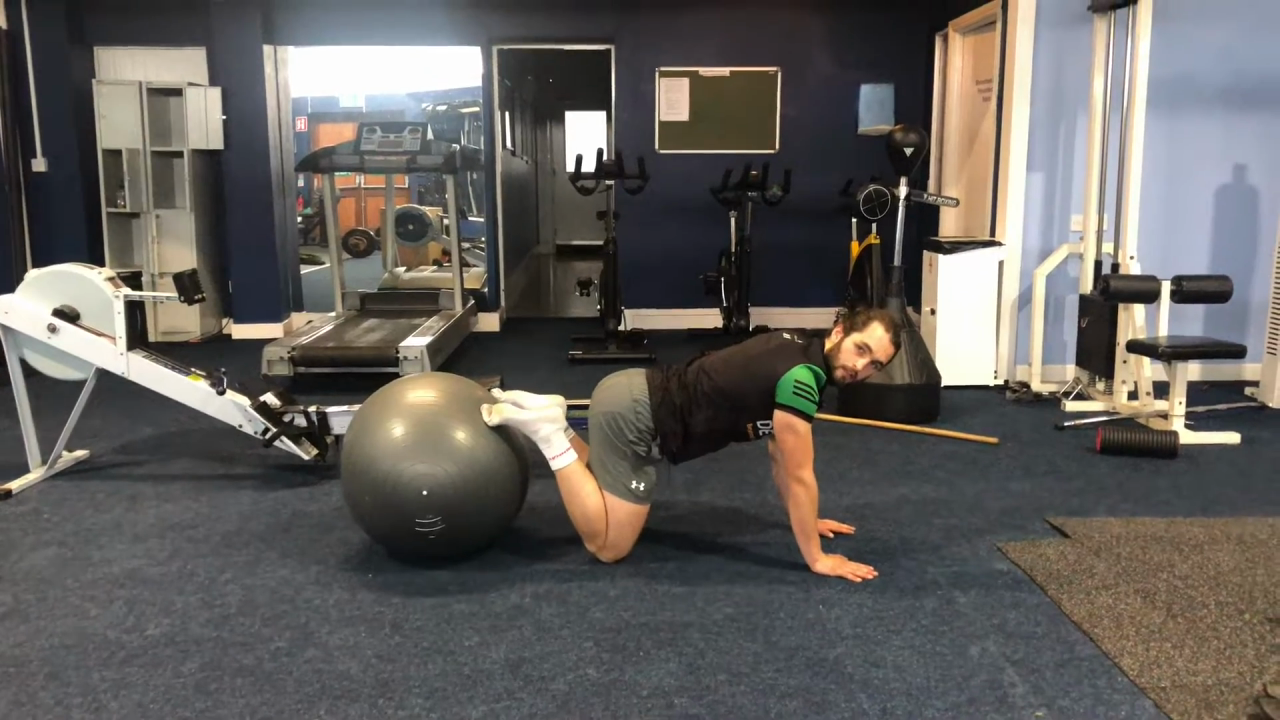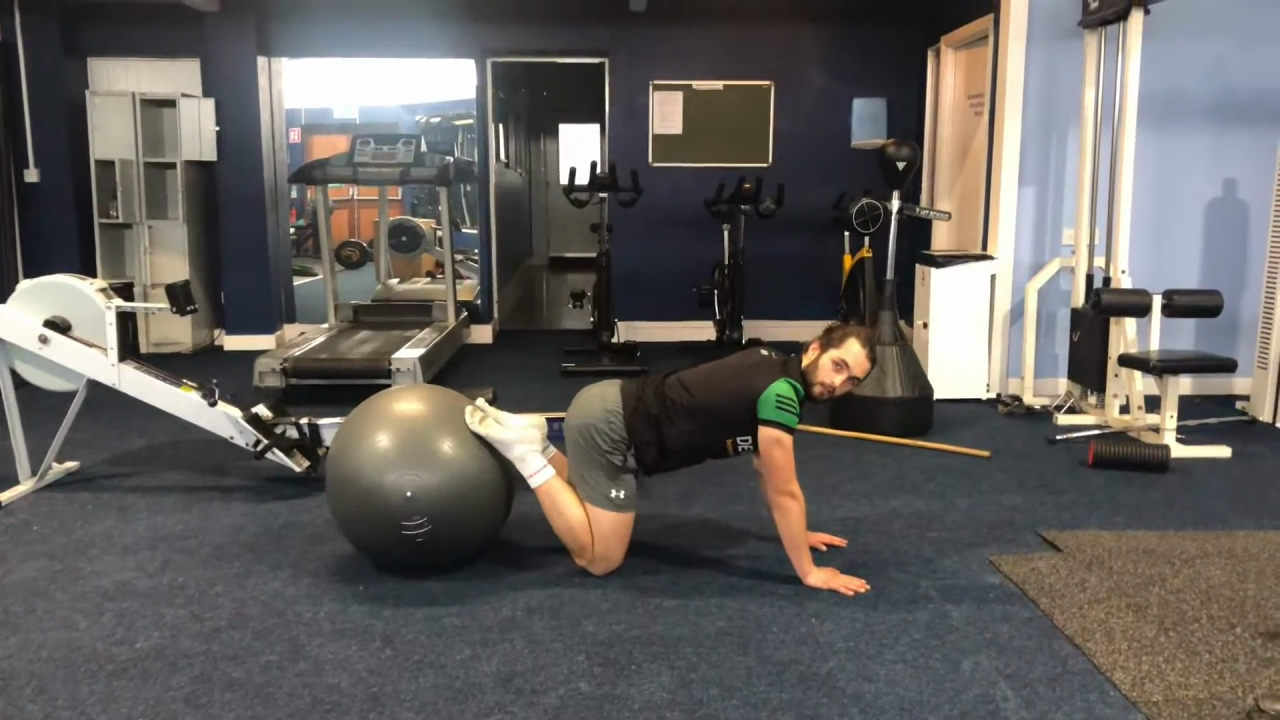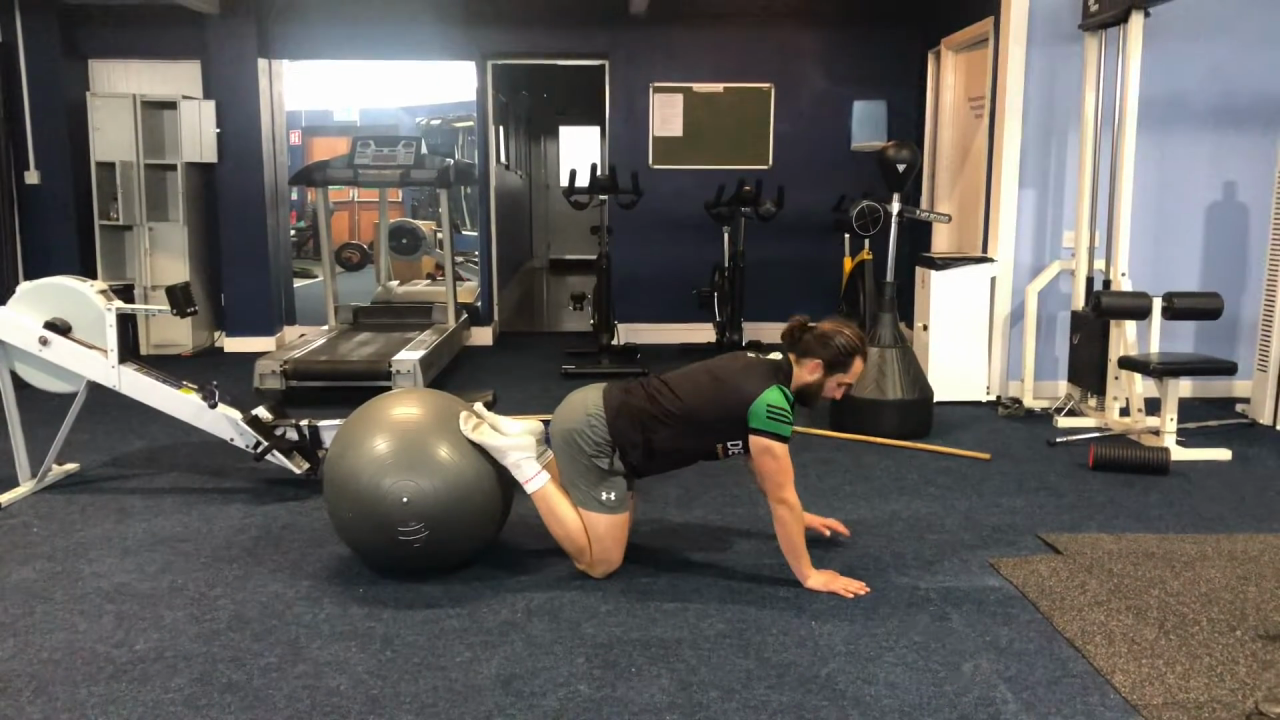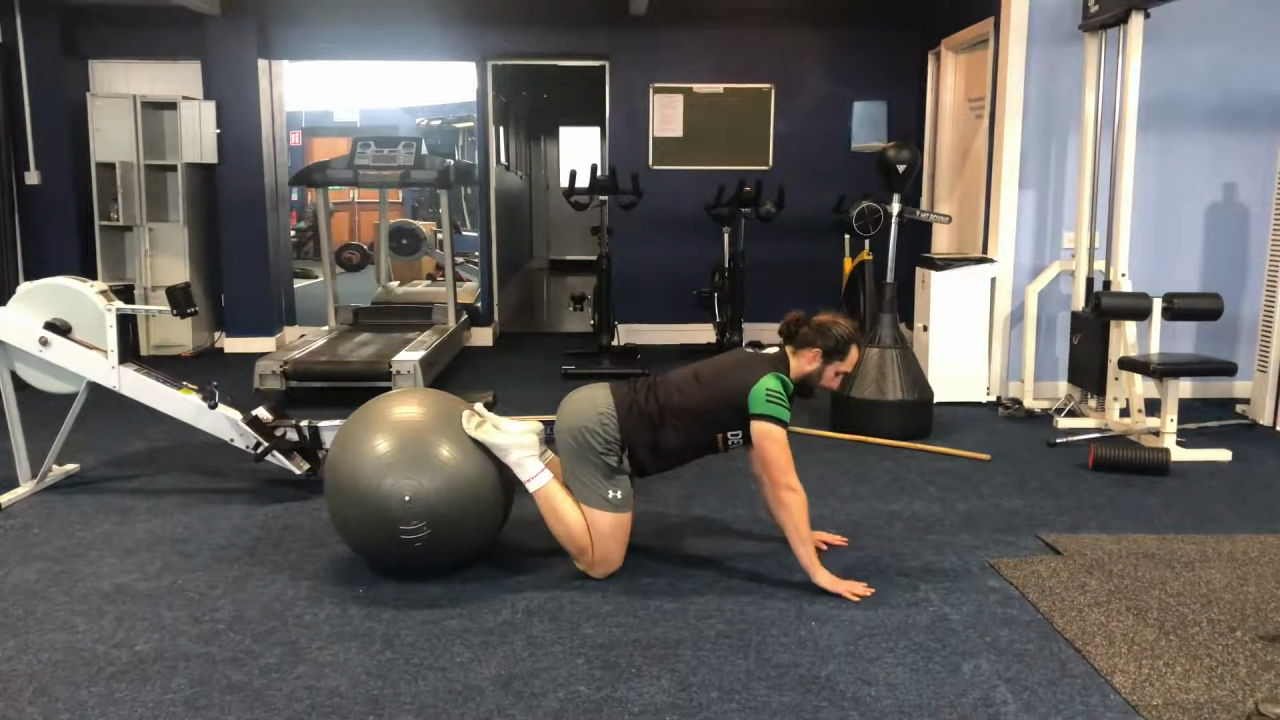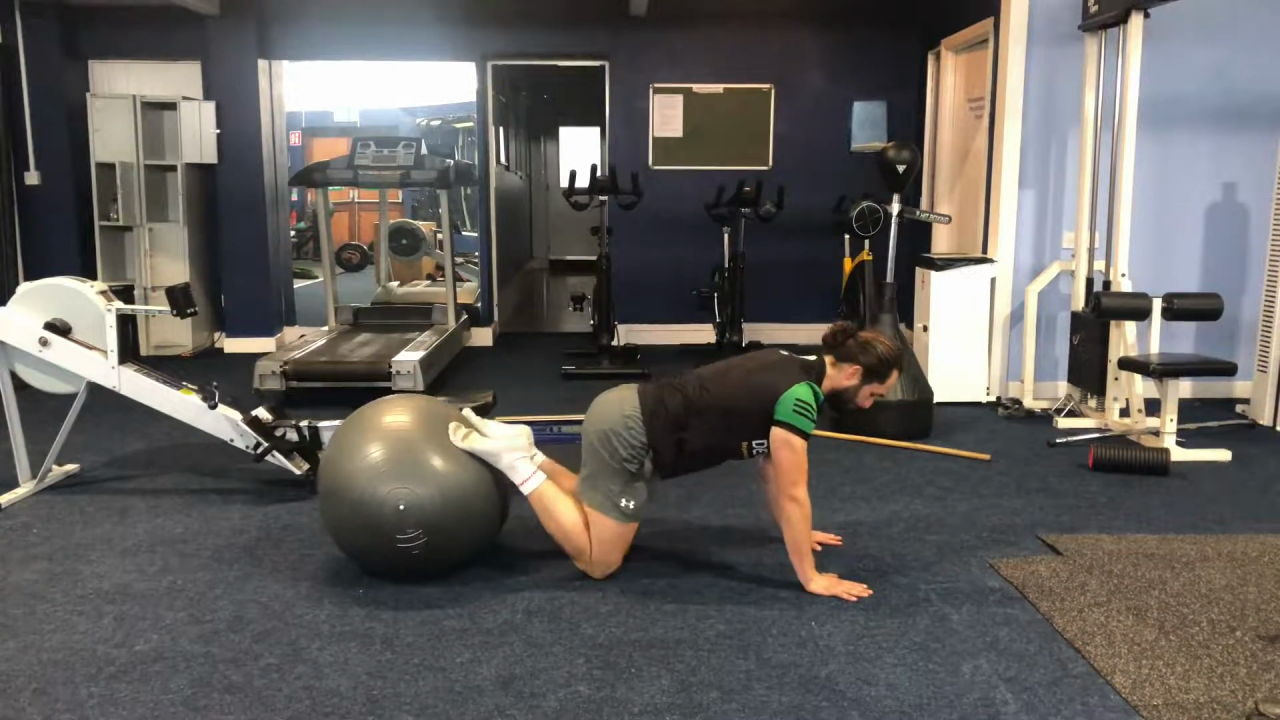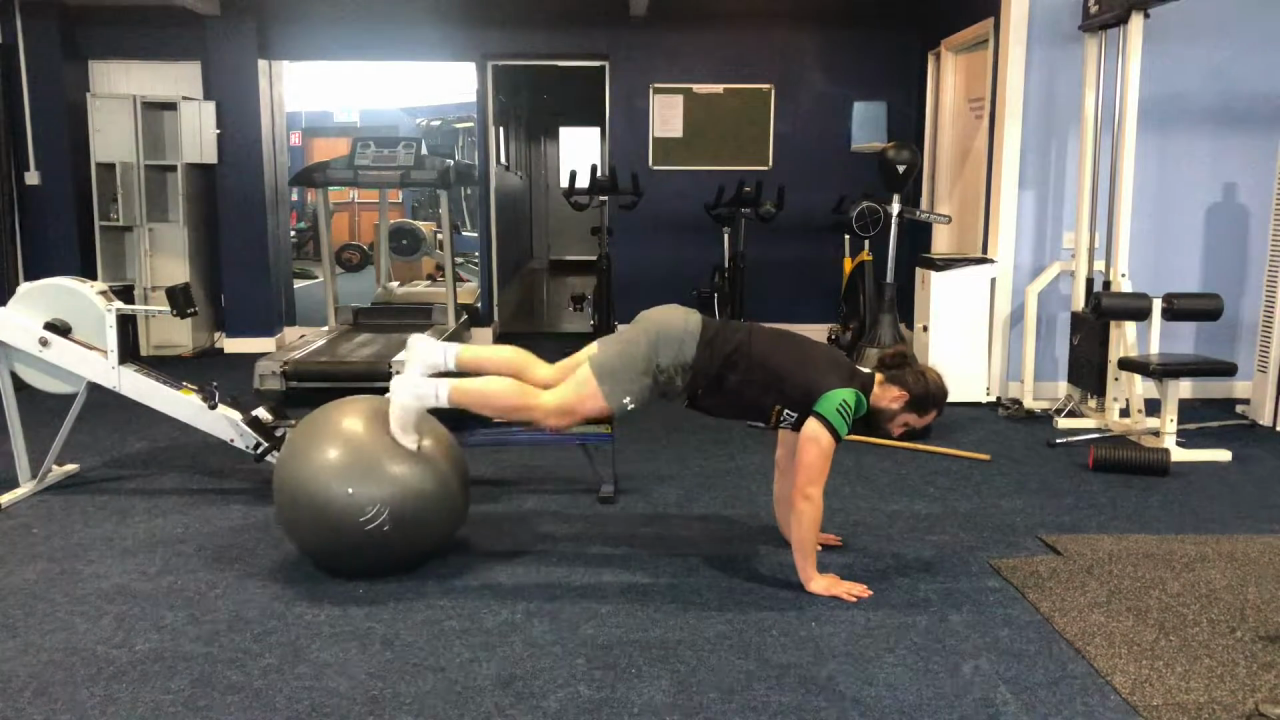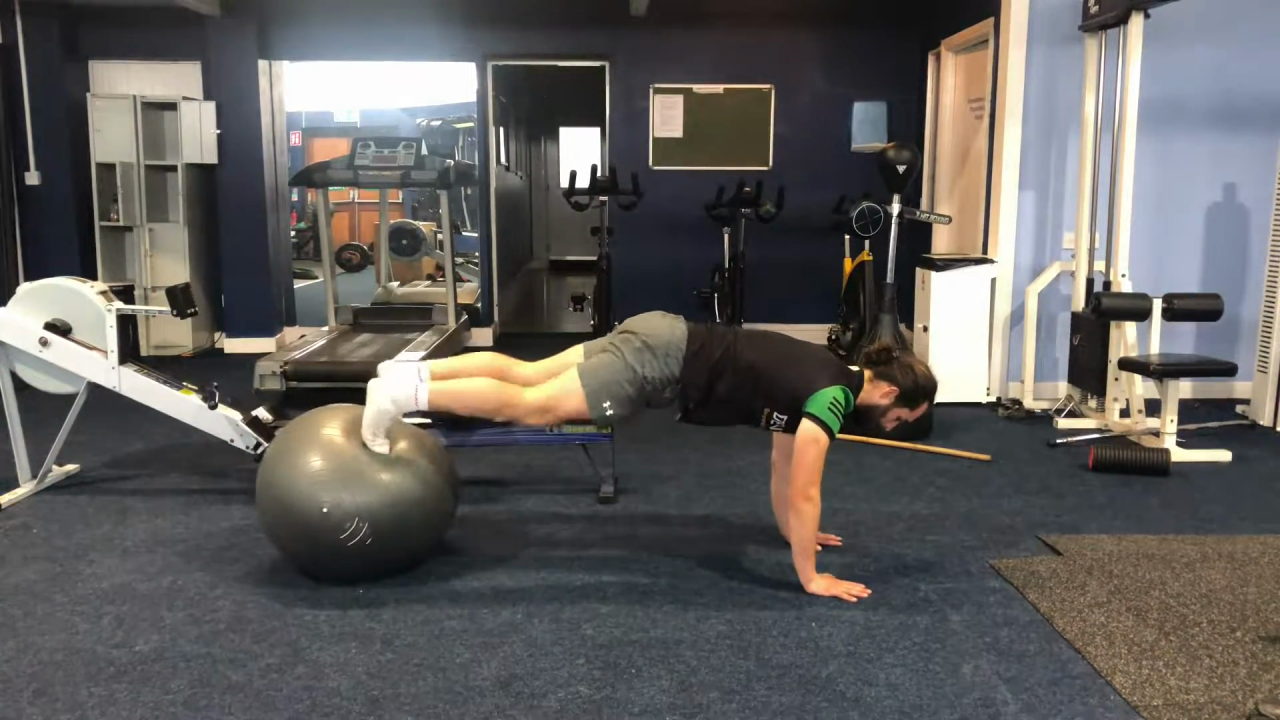
dt=0.7s
person 1, frame 1
left shoulder: (798, 350)
right shoulder: (801, 378)
left elbow: (780, 455)
right elbow: (799, 477)
left wrist: (807, 520)
right wrist: (817, 558)
left hip: (634, 393)
right hip: (635, 415)
left knee: (607, 503)
right knee: (609, 544)
left ankle: (547, 417)
right ankle: (547, 430)
person 1, frame 2
left shoulder: (777, 369)
right shoulder: (781, 393)
left elbow: (767, 469)
right elbow: (785, 492)
left wrist: (797, 533)
right wrist: (809, 572)
left hip: (611, 406)
right hip: (610, 426)
left knee: (599, 518)
right knee: (601, 558)
left ankle: (531, 438)
right ankle: (524, 450)
person 1, frame 3
left shoulder: (767, 369)
right shoulder: (770, 399)
left elbow: (761, 462)
right elbow: (781, 497)
left wrist: (800, 518)
right wrist: (808, 576)
left hip: (596, 410)
right hip: (593, 432)
left knee: (615, 521)
right knee: (601, 562)
left ankle: (524, 438)
right ankle: (519, 456)
person 1, frame 4
left shoulder: (763, 367)
right shoulder: (770, 388)
left elbow: (764, 471)
right elbow: (786, 487)
left wrist: (799, 532)
right wrist: (818, 573)
left hip: (597, 411)
right hip: (600, 430)
left knee: (599, 519)
right knee: (601, 561)
left ankle: (525, 439)
right ankle: (521, 454)
person 1, frame 5
left shoulder: (792, 368)
right shoulder: (799, 396)
left elbow: (771, 468)
right elbow: (793, 495)
left wrist: (795, 532)
right wrist: (811, 577)
left hip: (627, 410)
right hip: (626, 432)
left knee: (606, 519)
right knee: (599, 560)
left ankle: (516, 447)
right ankle: (515, 460)
person 1, frame 6
left shoulder: (830, 384)
right shoulder: (842, 400)
left elbow: (786, 466)
right elbow: (807, 491)
left wrist: (793, 533)
right wrist: (812, 578)
left hip: (676, 332)
right hip: (674, 348)
left knee: (546, 376)
right knee: (551, 409)
left ankle: (437, 356)
right ankle: (426, 393)
person 1, frame 7
left shoulder: (823, 379)
right shoulder: (831, 397)
left elbow: (781, 461)
right elbow: (805, 492)
left wrist: (792, 532)
right wrist: (811, 578)
left hip: (663, 341)
right hip: (660, 357)
left knee: (527, 376)
right knee: (531, 409)
left ankle: (411, 379)
right ankle: (405, 392)
